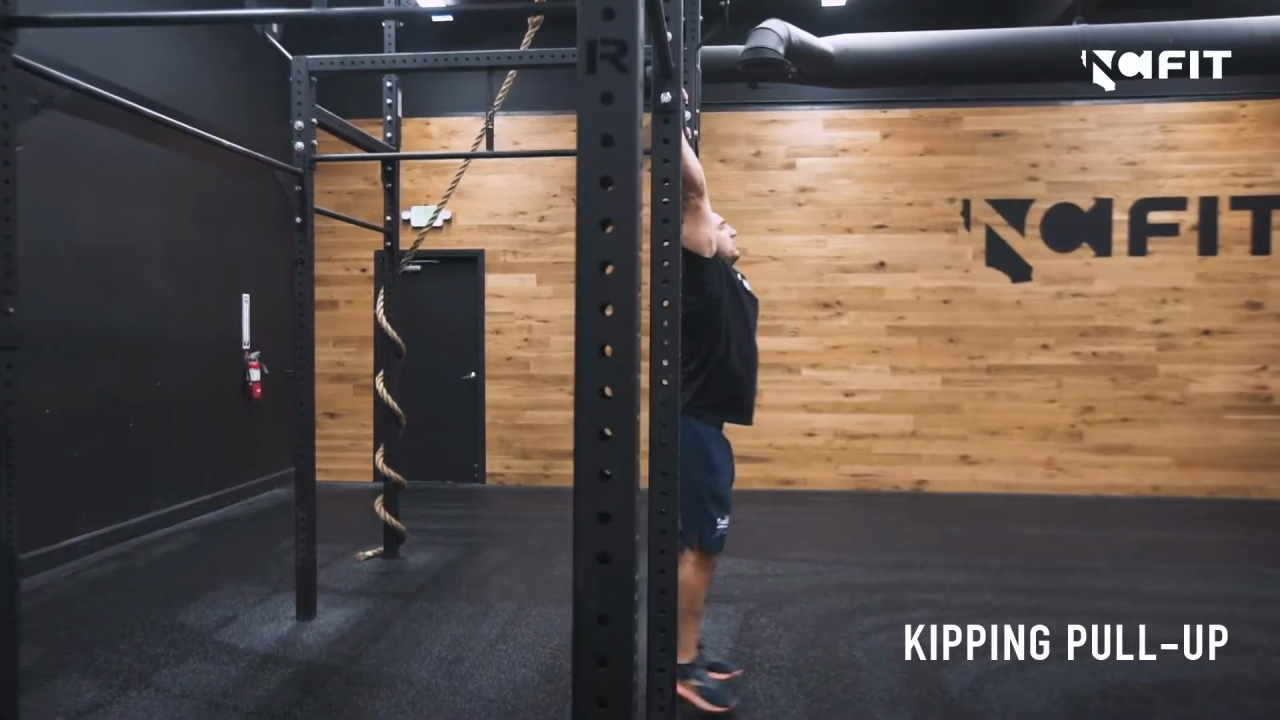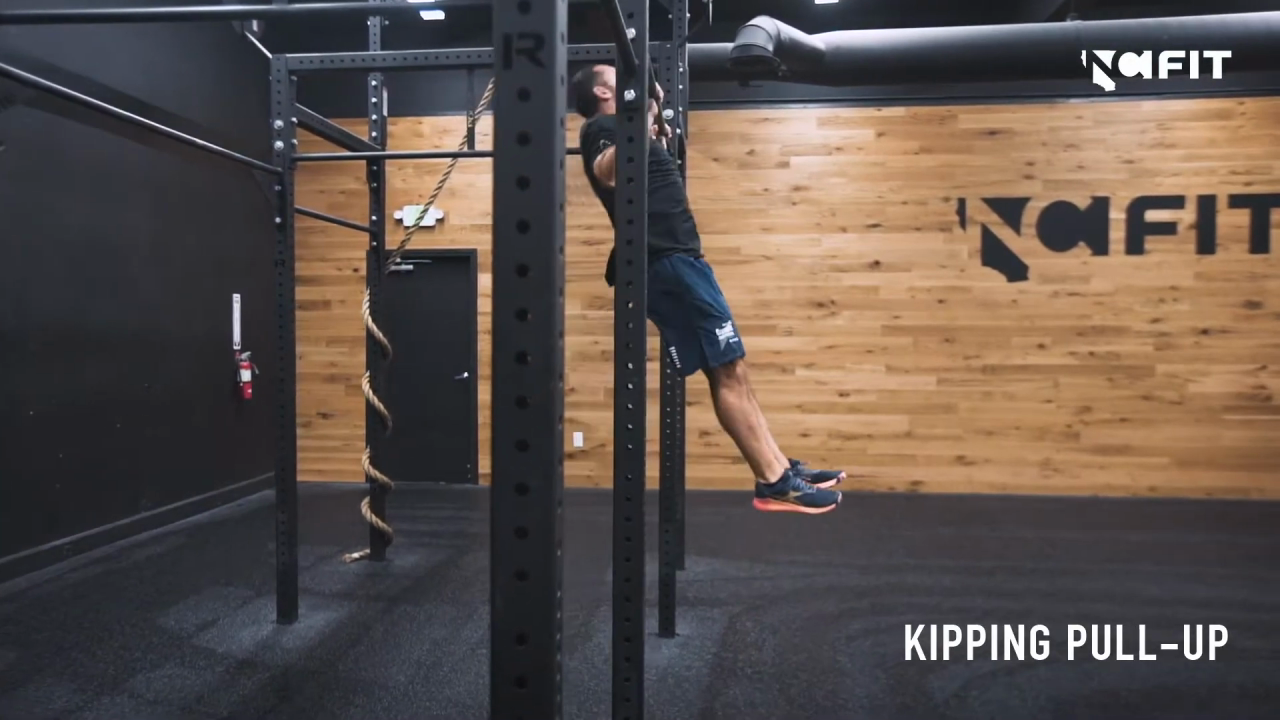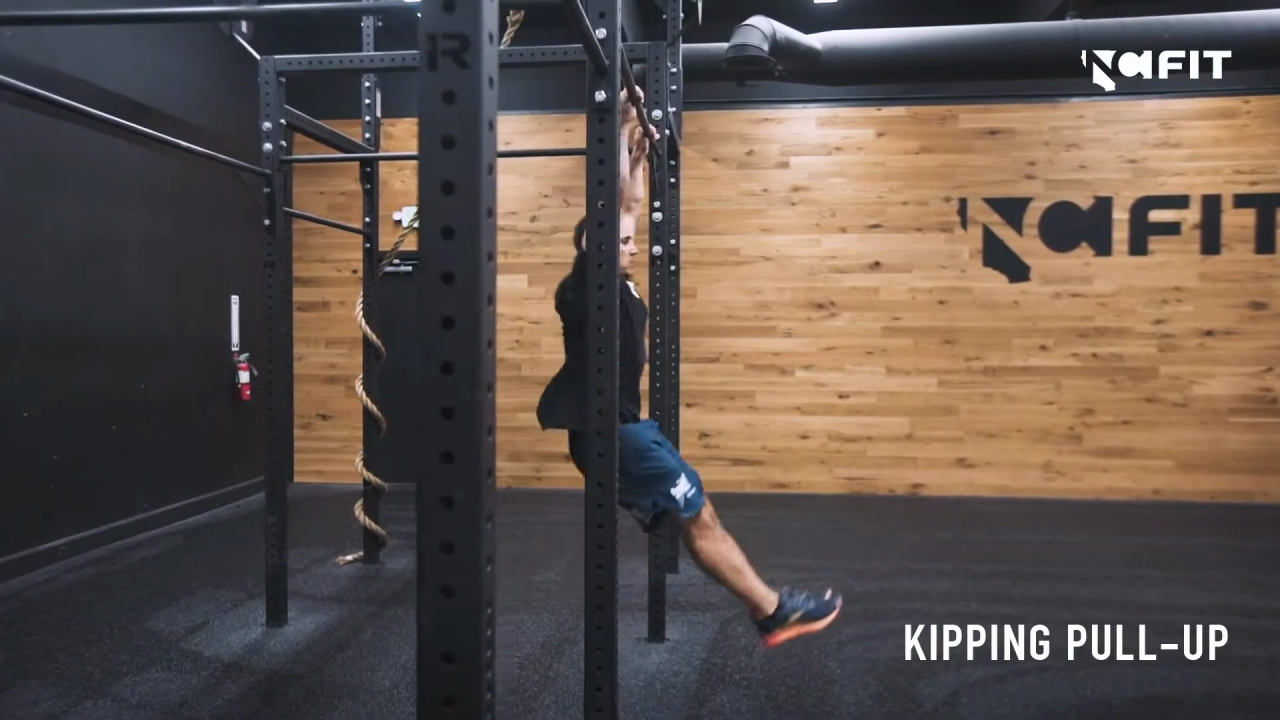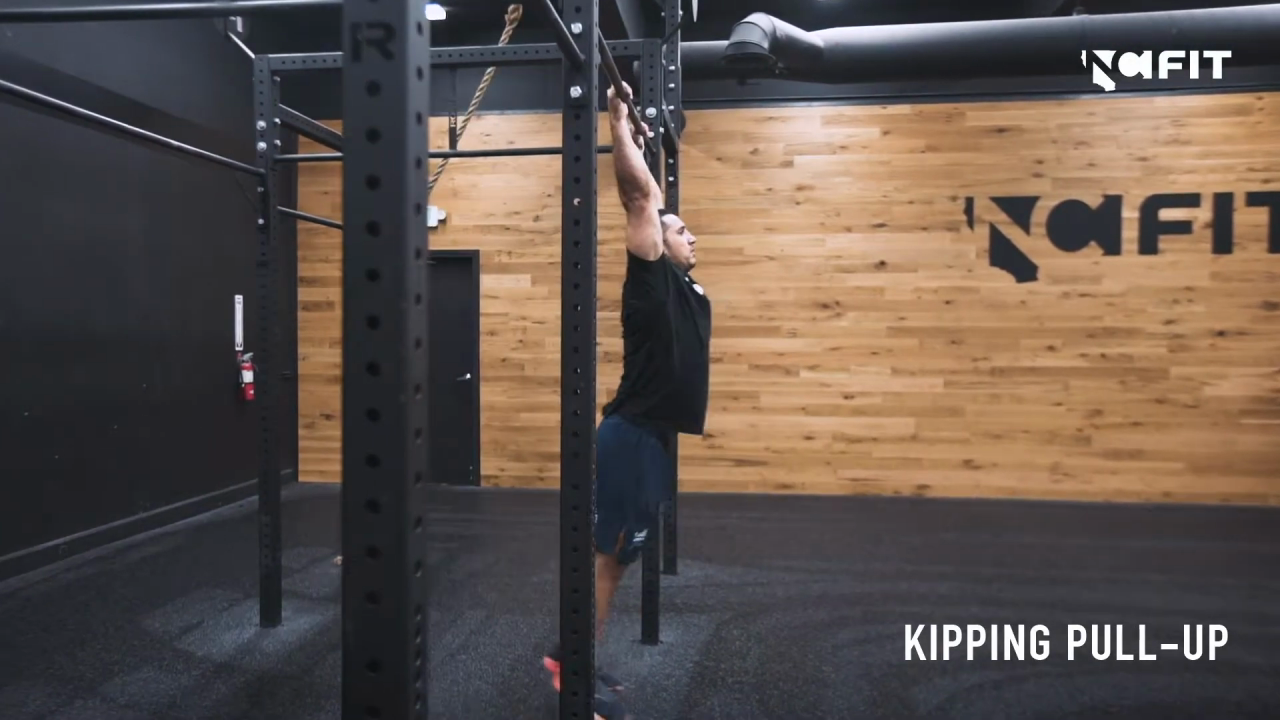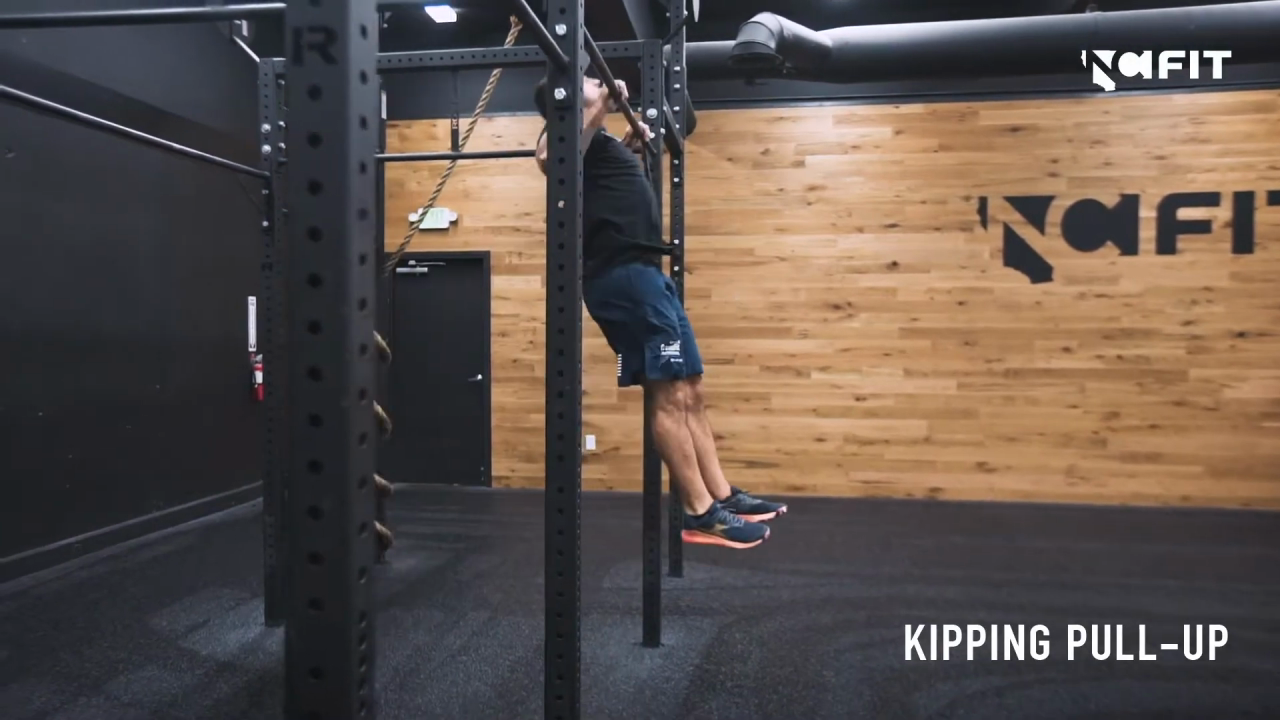
dt=0.5s
person 1, frame 1
left shoulder: (722, 278)
right shoulder: (702, 271)
left elbow: (694, 196)
right elbow: (695, 194)
right wrist: (674, 132)
left hip: (699, 432)
right hip: (692, 431)
left knee: (707, 541)
right knee: (702, 544)
left ankle: (687, 650)
right ankle: (683, 664)
person 1, frame 2
left shoulder: (617, 134)
right shoulder: (604, 128)
right elbow: (610, 171)
left wrist: (651, 126)
right wrist: (644, 116)
left hip: (675, 260)
right hip: (670, 260)
left knee: (730, 371)
right knee: (729, 372)
left ankle: (783, 470)
right ankle: (774, 481)
person 1, frame 3
left shoulder: (612, 287)
right shoulder: (586, 285)
left elbow: (632, 202)
right elbow: (614, 203)
left wrist: (638, 150)
right wrist: (622, 129)
left hip: (620, 426)
right hip: (608, 429)
left knee: (694, 515)
right knee: (697, 516)
left ankle: (772, 605)
right ankle: (774, 611)
person 1, frame 4
left shoulder: (675, 283)
right shoulder: (653, 277)
left elbow: (650, 196)
right elbow: (639, 196)
left wrist: (634, 136)
right wrist: (618, 123)
left hip: (650, 430)
right hip: (636, 431)
left knee: (618, 549)
right knee: (608, 549)
right ankle: (572, 660)
person 1, frame 5
left shoulder: (602, 135)
right shoulder: (576, 131)
right elbow: (553, 157)
left wrist: (632, 141)
right wrist: (601, 106)
left hip: (637, 270)
right hip: (625, 271)
left knee: (687, 390)
right knee: (675, 393)
left ankle: (723, 497)
right ankle: (700, 512)
